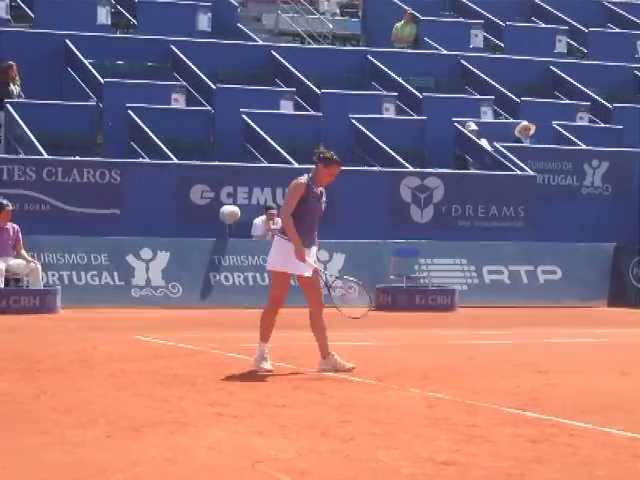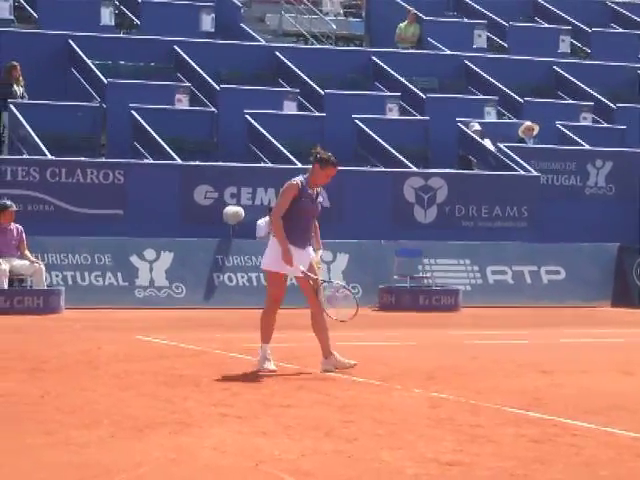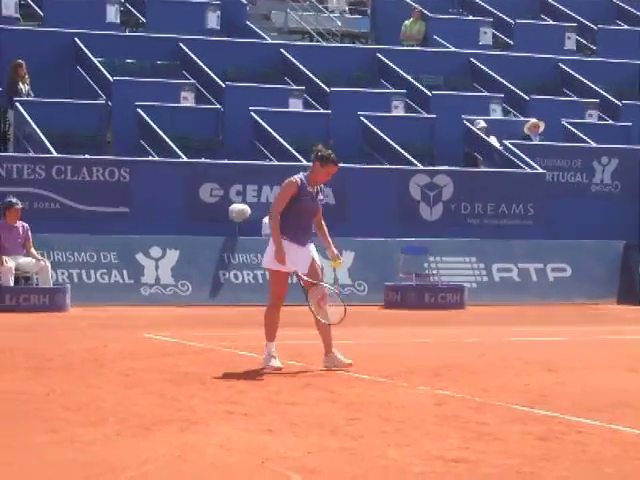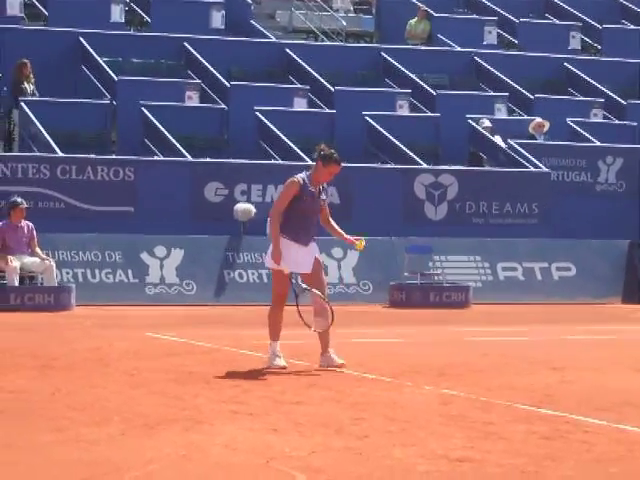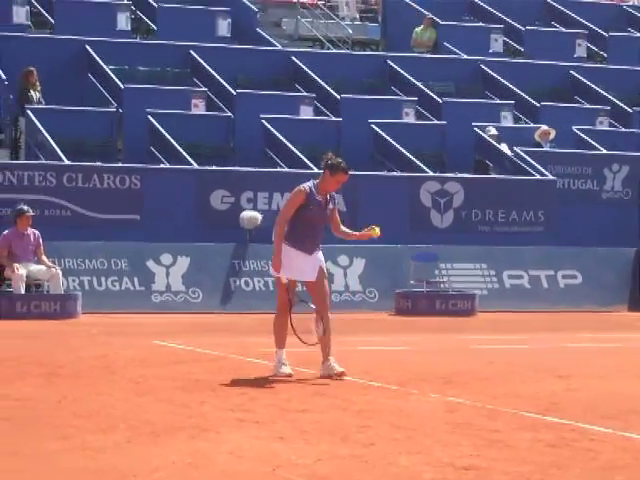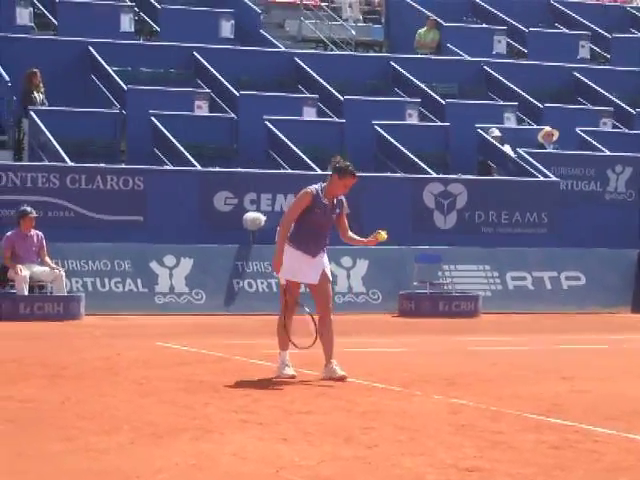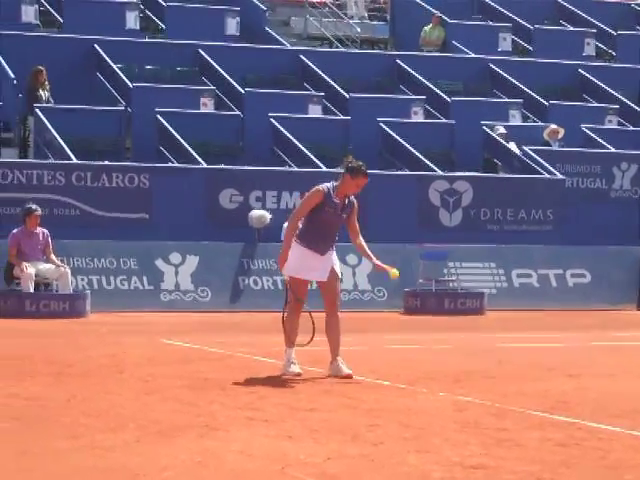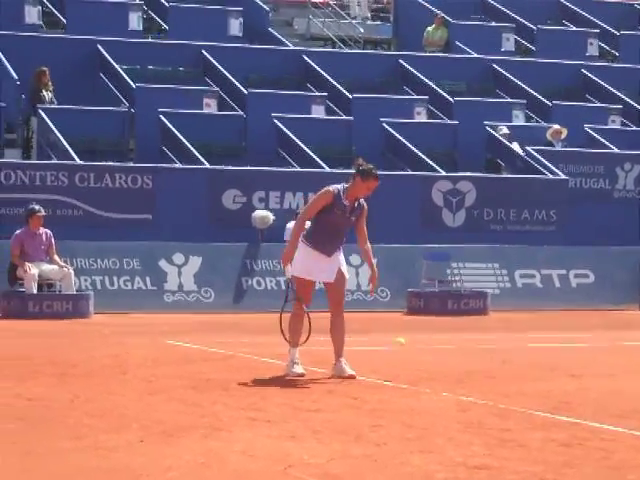
dt=0.1s
person 1, frame 1
left shoulder: (321, 192)
right shoulder: (299, 184)
right elbow: (284, 215)
left wrist: (312, 248)
right wrist: (297, 245)
left hip: (307, 252)
right hip: (286, 249)
left knee: (317, 305)
right knee: (276, 302)
left ankle: (327, 358)
right ankle: (261, 354)
person 1, frame 2
left shoulder: (318, 193)
right shoulder: (294, 185)
right elbow: (275, 216)
left wrist: (318, 249)
right wrist: (285, 248)
left hip: (304, 252)
right hip: (282, 249)
left knee: (317, 305)
right knee: (273, 303)
left ankle: (328, 357)
right ankle: (264, 355)
person 1, frame 3
left shoulder: (320, 190)
right shoulder: (294, 183)
right elbow: (274, 213)
left wrist: (330, 247)
right wrist: (279, 246)
left hip: (306, 249)
right hip: (284, 246)
right knee: (276, 301)
left ankle: (330, 353)
right ankle: (269, 353)
person 1, frame 4
left shoulder: (323, 190)
right shoulder: (296, 182)
left elbow: (326, 220)
right elbow: (275, 213)
left wrist: (346, 237)
right wrist: (276, 246)
left hip: (309, 248)
right hip: (285, 245)
right knee: (279, 300)
left ankle: (326, 353)
right ankle: (274, 352)
person 1, frame 5
left shoulder: (332, 199)
right shoulder: (303, 191)
left elbow: (337, 228)
right elbow: (281, 221)
left wrist: (360, 235)
right wrist: (277, 254)
left hip: (314, 256)
right hip: (290, 253)
left knee: (323, 308)
right knee: (283, 309)
left ankle: (327, 362)
right ankle: (280, 360)
person 1, frame 6
left shoulder: (340, 204)
right shoulder: (310, 194)
left elbow: (345, 234)
right elbow: (285, 222)
left wrist: (366, 241)
right wrist: (278, 254)
left hip: (318, 259)
right hip: (295, 255)
left knee: (326, 311)
right knee: (288, 310)
left ankle: (330, 365)
right ankle: (283, 361)
person 1, frame 7
left shoulder: (353, 203)
right shoulder: (320, 191)
left elbow: (356, 237)
right elbow: (295, 218)
left wrist: (373, 260)
right wrist: (285, 250)
left hip: (327, 255)
right hip: (302, 251)
left knee: (332, 308)
right knee: (295, 306)
left ankle: (336, 362)
right ankle: (289, 359)
person 1, frame 8
left shoulder: (361, 208)
right shoulder: (331, 193)
left elbow: (363, 242)
right elbow: (302, 218)
left wrist: (373, 270)
right wrist: (290, 249)
left hip: (333, 257)
right hip: (309, 252)
left knee: (338, 308)
right knee: (301, 307)
left ankle: (339, 362)
right ankle: (293, 359)
